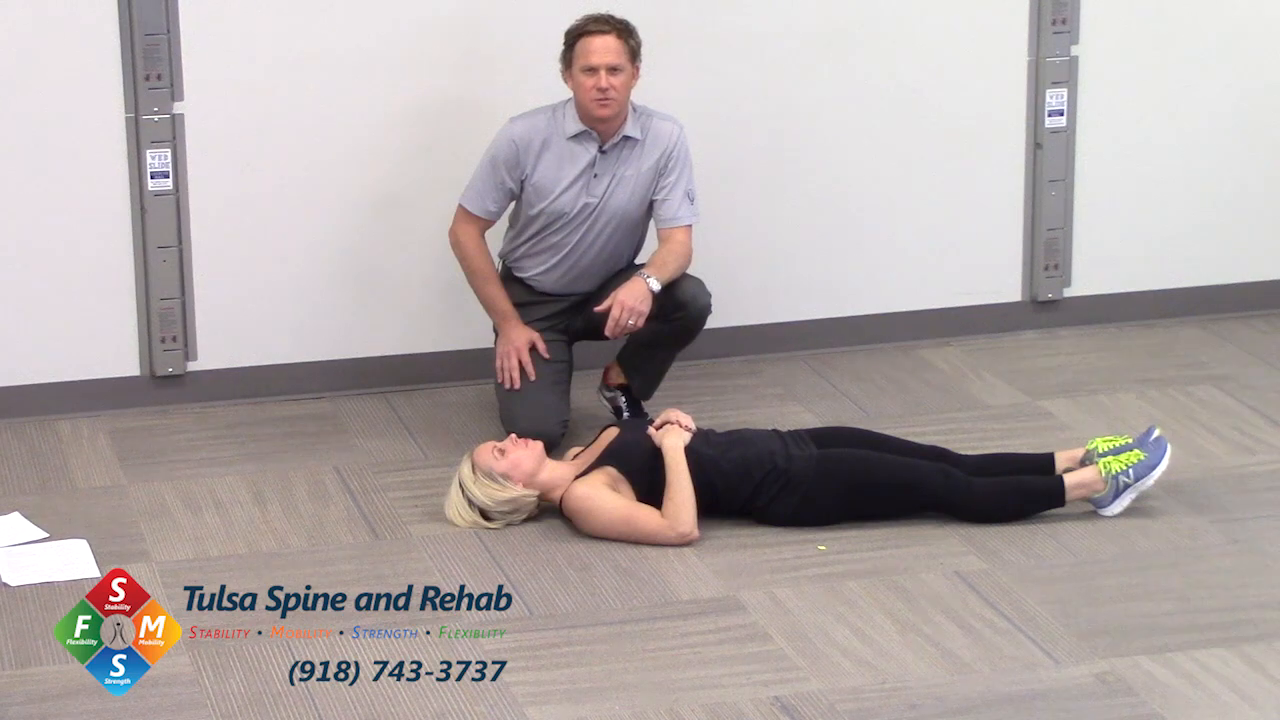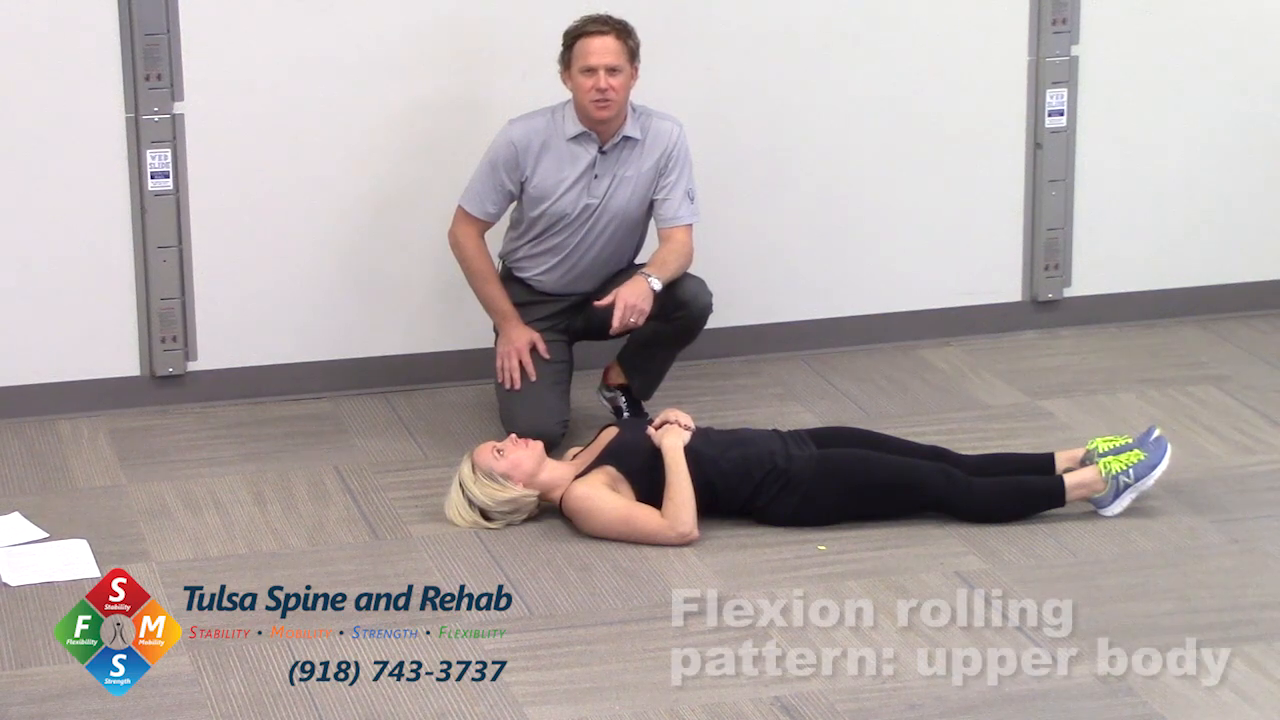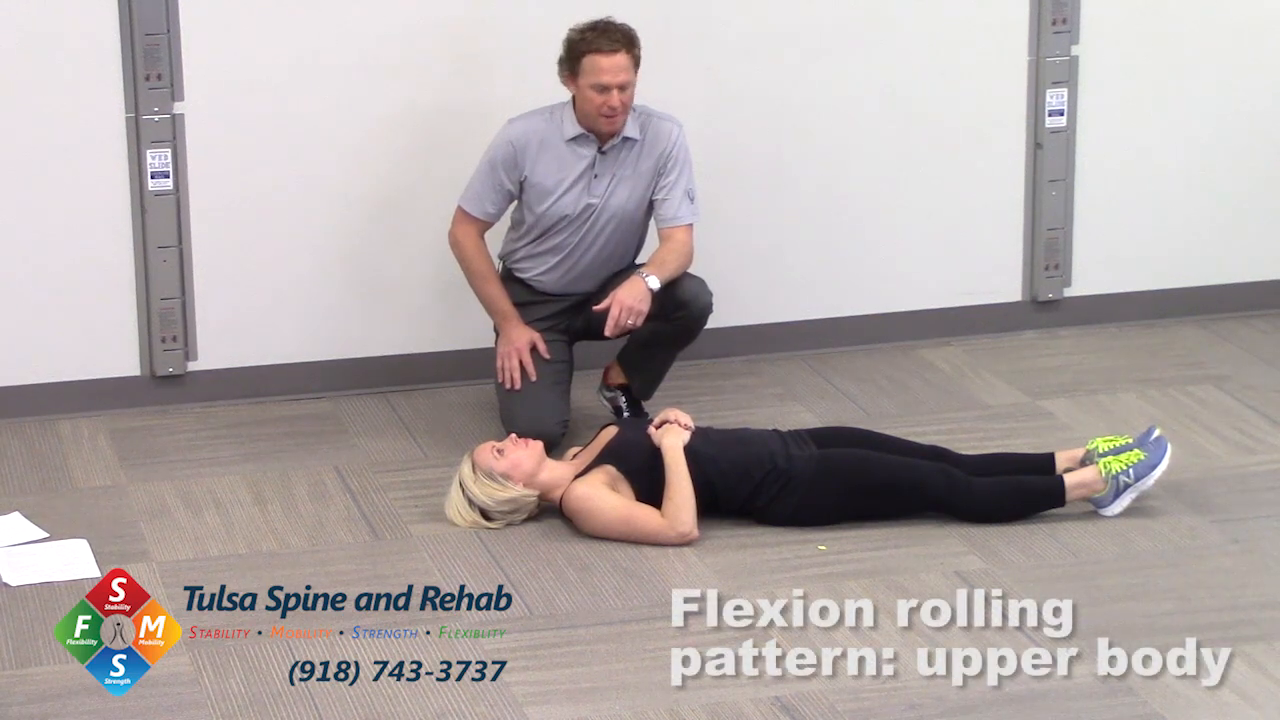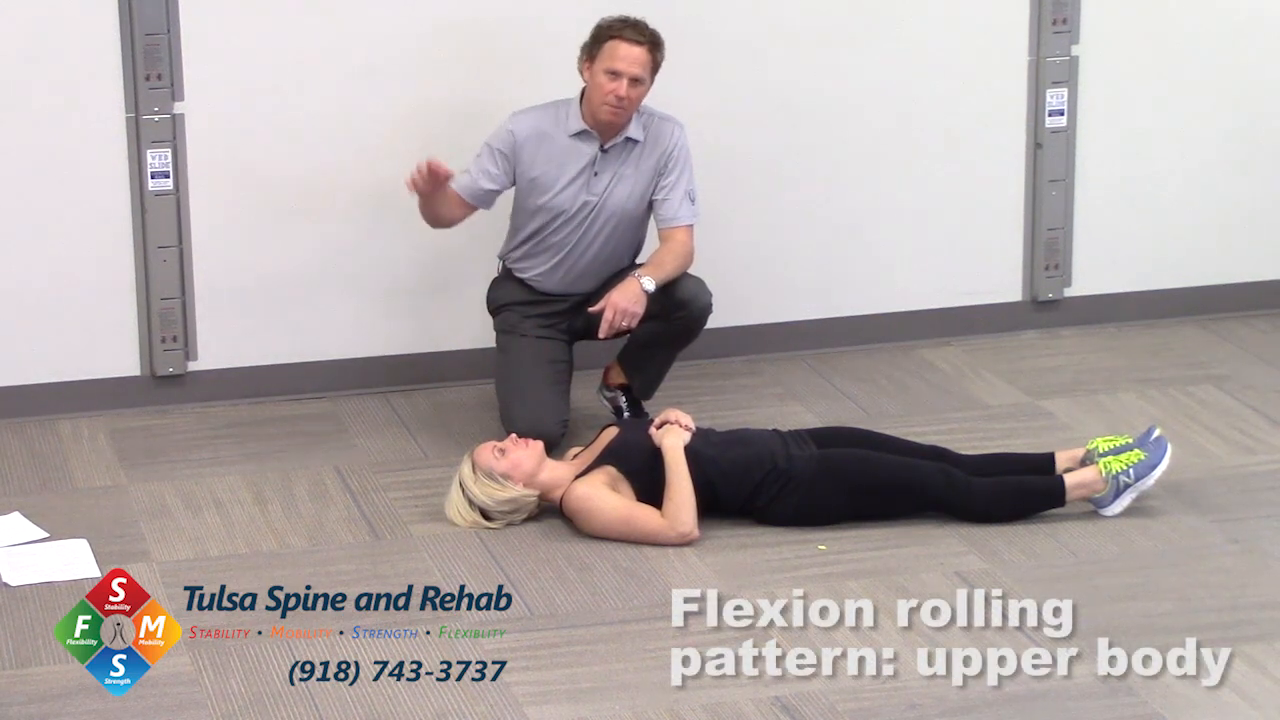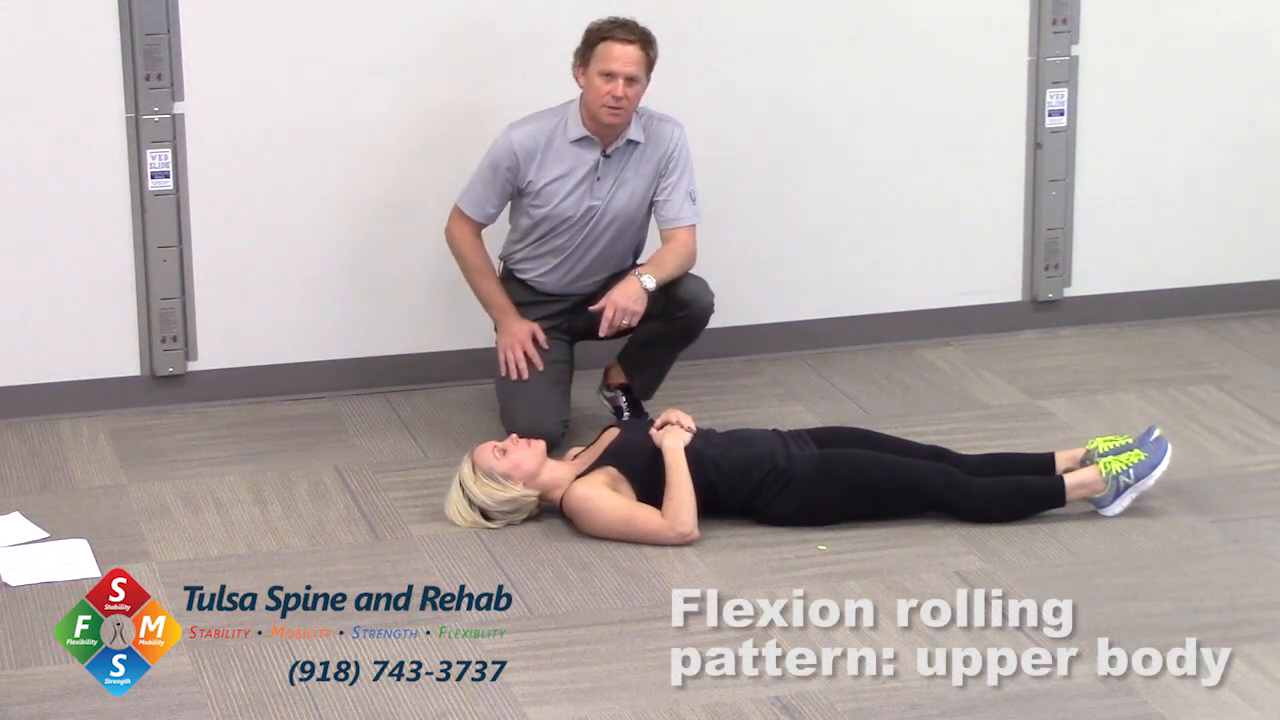
dt=1s
person 1, frame 1
left shoulder: (582, 464)
right shoulder: (583, 500)
right elbow: (680, 528)
left wrist: (668, 423)
right wrist: (672, 449)
left hip: (777, 446)
right hip: (782, 491)
left knee: (946, 461)
right knee: (947, 490)
left ankle: (1080, 460)
right ankle: (1096, 485)
person 1, frame 2
left shoulder: (582, 462)
right shoulder: (583, 502)
right elbow: (680, 528)
left wrist: (669, 423)
right wrist: (673, 448)
left hip: (778, 445)
right hip: (782, 489)
left knee: (945, 459)
right knee: (947, 490)
left ankle: (1081, 459)
right ankle: (1095, 485)
person 1, frame 3
left shoulder: (581, 463)
right shoulder: (583, 500)
right elbow: (680, 527)
left wrist: (669, 422)
right wrist: (673, 448)
left hip: (780, 444)
right hip: (782, 490)
left knee: (947, 460)
right knee: (947, 490)
left ankle: (1082, 457)
right ankle: (1097, 484)
person 1, frame 4
left shoulder: (581, 461)
right shoulder: (583, 501)
right elbow: (680, 528)
left wrist: (668, 423)
right wrist: (672, 450)
left hip: (777, 446)
right hip: (780, 490)
left knee: (945, 460)
right knee: (946, 491)
left ankle: (1081, 459)
right ankle: (1096, 485)
person 1, frame 5
left shoulder: (580, 461)
right shoulder: (583, 501)
right elbow: (680, 528)
left wrist: (669, 423)
right wrist: (672, 450)
left hip: (777, 445)
right hip: (780, 490)
left knee: (945, 460)
right knee: (947, 491)
left ankle: (1081, 459)
right ankle: (1097, 485)
person 2, frame 1
left shoulder: (665, 137)
right shoulder: (523, 136)
left elbow: (677, 241)
right elbow: (465, 231)
left wrist: (645, 282)
right wrist: (507, 324)
left hip: (612, 290)
right hip: (533, 299)
left knee: (692, 299)
right knee: (536, 431)
left ankle: (620, 383)
right ankle: (526, 367)
person 2, frame 2
left shoulder: (665, 137)
right shoulder: (523, 138)
left elbow: (678, 241)
right elbow: (465, 232)
left wrist: (647, 281)
right wrist: (508, 324)
left hip: (612, 290)
right hip: (533, 299)
left knee: (693, 298)
right knee: (537, 430)
left ankle: (621, 382)
right ankle: (524, 367)
person 2, frame 3
left shoulder: (664, 136)
right shoulder: (522, 138)
left elbow: (678, 241)
right elbow: (464, 232)
left wrist: (645, 280)
right wrist: (508, 323)
left hip: (611, 290)
right hip: (533, 298)
left knee: (692, 298)
right knee: (537, 430)
left ankle: (620, 382)
right ankle: (525, 359)
person 2, frame 4
left shoulder: (667, 137)
right shoulder: (527, 130)
left elbow: (679, 244)
right elbow: (453, 208)
left wrist: (642, 282)
right wrist: (432, 193)
left hip: (610, 290)
right hip: (530, 299)
left knee: (692, 299)
right knee: (536, 432)
left ankle: (621, 382)
right ankle: (527, 373)
person 2, frame 5
left shoulder: (667, 139)
right shoulder: (524, 141)
left elbow: (682, 243)
right elbow: (461, 228)
left wrist: (642, 281)
right wrist: (506, 319)
left hip: (613, 290)
right hip: (533, 300)
left knee: (695, 299)
right knee: (537, 431)
left ankle: (621, 382)
right ankle: (530, 375)
